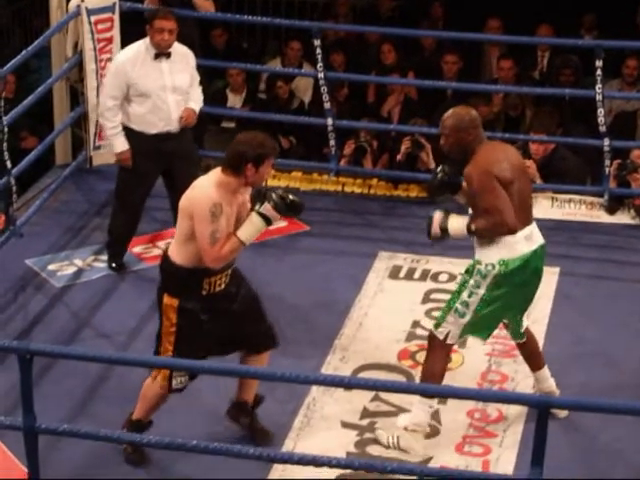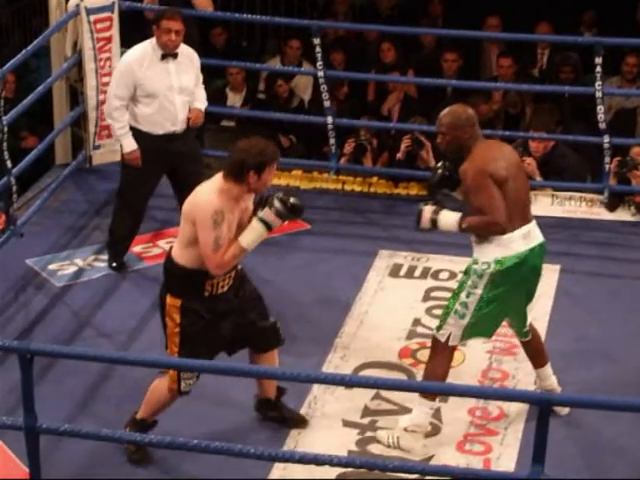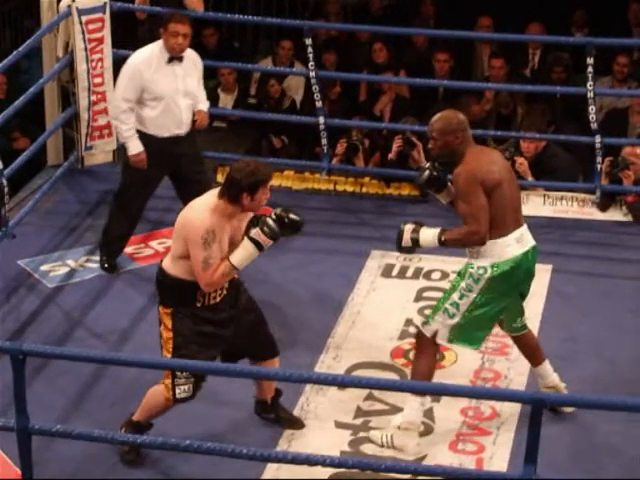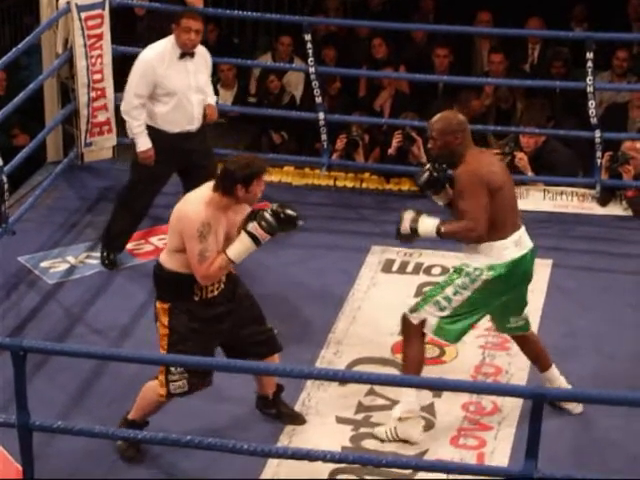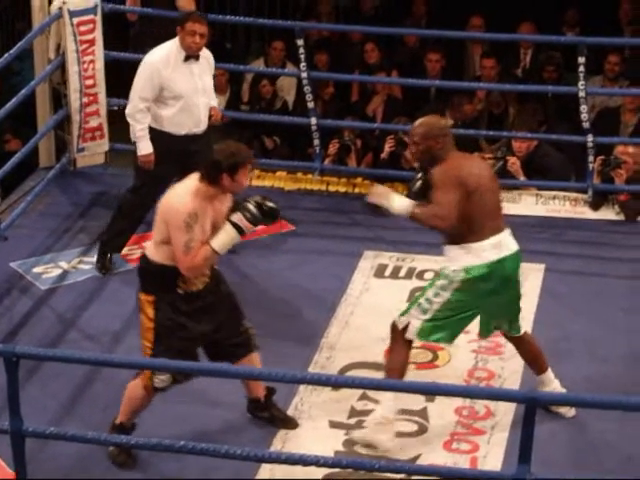
dt=0.3s
person 1, frame 1
left shoulder: (478, 168)
right shoulder: (505, 151)
left elbow: (505, 222)
left wrist: (455, 224)
right wrist: (460, 190)
left hip: (502, 262)
right hip: (531, 250)
left knee: (441, 337)
right knee: (516, 322)
left ankle: (414, 425)
right ankle: (550, 394)
person 1, frame 2
left shoulder: (473, 166)
right shoulder: (503, 150)
left elbow: (496, 222)
left wrist: (444, 219)
right wrist: (457, 188)
left hip: (499, 260)
right hip: (531, 247)
left knee: (444, 339)
right knee: (519, 322)
left ankle: (414, 429)
right ankle: (551, 391)
person 1, frame 3
left shoulder: (466, 171)
right shoulder: (491, 155)
left elbow: (477, 232)
left wrist: (424, 236)
right wrist: (441, 190)
left hip: (494, 263)
right hip: (522, 250)
left knee: (428, 336)
right knee: (513, 323)
left ankle: (406, 428)
right ankle: (554, 388)
person 1, frame 4
left shoulder: (468, 171)
right shoulder: (486, 159)
left elbow: (475, 230)
left wrist: (424, 225)
right wrist: (441, 192)
left hip: (492, 265)
right hip: (519, 254)
left knee: (414, 324)
right knee: (515, 326)
left ankle: (407, 419)
right ankle: (562, 391)
person 1, frame 5
left shoulder: (445, 171)
right shoulder: (478, 164)
left elbow: (444, 221)
left wrist: (396, 202)
right wrist: (428, 202)
left hip: (473, 269)
right hip: (507, 255)
left knee: (403, 332)
right knee: (512, 329)
left ankle: (382, 424)
right ankle: (557, 394)
person 2, frame 1
left shoulder: (239, 184)
right shoulder: (208, 197)
right elbow: (215, 257)
left wrist: (271, 209)
right wrist: (260, 219)
left hip: (224, 278)
right hip: (186, 286)
left knee: (260, 340)
right knee: (173, 373)
left ankle: (243, 407)
right ankle: (134, 426)
person 2, frame 2
left shoulder: (242, 190)
right shoulder: (210, 203)
right elbow: (218, 264)
left wrist: (271, 213)
right wrist: (263, 224)
left hip: (229, 279)
right hip: (190, 288)
left knee: (266, 339)
right knee: (181, 376)
left ankle: (269, 403)
right ankle: (138, 425)
person 2, frame 3
left shoulder: (237, 204)
right shoulder: (202, 221)
left elbow: (240, 240)
right elbow: (209, 281)
left wrist: (274, 225)
right wrist: (256, 241)
left hip: (225, 288)
right hip: (185, 298)
left knee: (266, 348)
right knee: (181, 387)
left ankle: (268, 405)
right ankle: (133, 427)
person 2, frame 4
left shoulder: (235, 198)
right shoulder: (197, 214)
left elbow: (235, 234)
right elbow: (206, 274)
left wrist: (270, 220)
right wrist: (253, 235)
left hip: (222, 283)
right hip: (182, 294)
left knee: (265, 344)
right knee: (176, 382)
left ankle: (269, 400)
right ankle: (130, 424)
person 2, frame 5
left shoulder: (218, 189)
right shoulder: (184, 205)
right elbow: (190, 266)
left wrist: (252, 215)
right wrist: (236, 227)
left hip: (203, 279)
right hip: (166, 288)
left knee: (241, 343)
right knee: (157, 374)
left ankle: (260, 403)
right ankle: (118, 430)
person 3, frame 1
left shoulder: (185, 55)
right shoulder: (127, 60)
left elbow: (194, 87)
right elbow: (108, 104)
left wrist: (193, 107)
right wrist: (119, 144)
left hip: (179, 139)
right hip: (140, 142)
right knee: (129, 200)
right ankle: (115, 252)
person 3, frame 2
left shoulder: (190, 56)
right shoulder: (134, 60)
left elbow: (197, 87)
right elbow: (115, 104)
left wrist: (199, 107)
right wrist: (128, 144)
left hip: (184, 138)
right hip: (146, 142)
right knee: (132, 200)
right ankle: (116, 251)
person 3, frame 3
left shoulder: (194, 59)
right shoulder: (140, 62)
right elbow: (121, 107)
left wrist: (202, 107)
right wrist: (133, 145)
left hip: (185, 140)
right hip: (149, 144)
left knee: (200, 193)
right knee: (130, 200)
right ankle: (109, 251)
person 3, frame 4
left shoulder: (203, 55)
right shoulder: (152, 58)
right elbow: (132, 103)
left wrist: (210, 103)
right wrist: (142, 142)
left hip: (195, 136)
right hip: (160, 140)
right knee: (137, 195)
right ankle: (111, 246)
person 3, frame 5
left shoulder: (207, 58)
right shoulder: (157, 61)
right elbow: (137, 106)
left wrist: (213, 105)
right wrist: (144, 146)
left hip: (197, 139)
right hip: (164, 141)
right knee: (142, 196)
right ankle: (108, 248)
